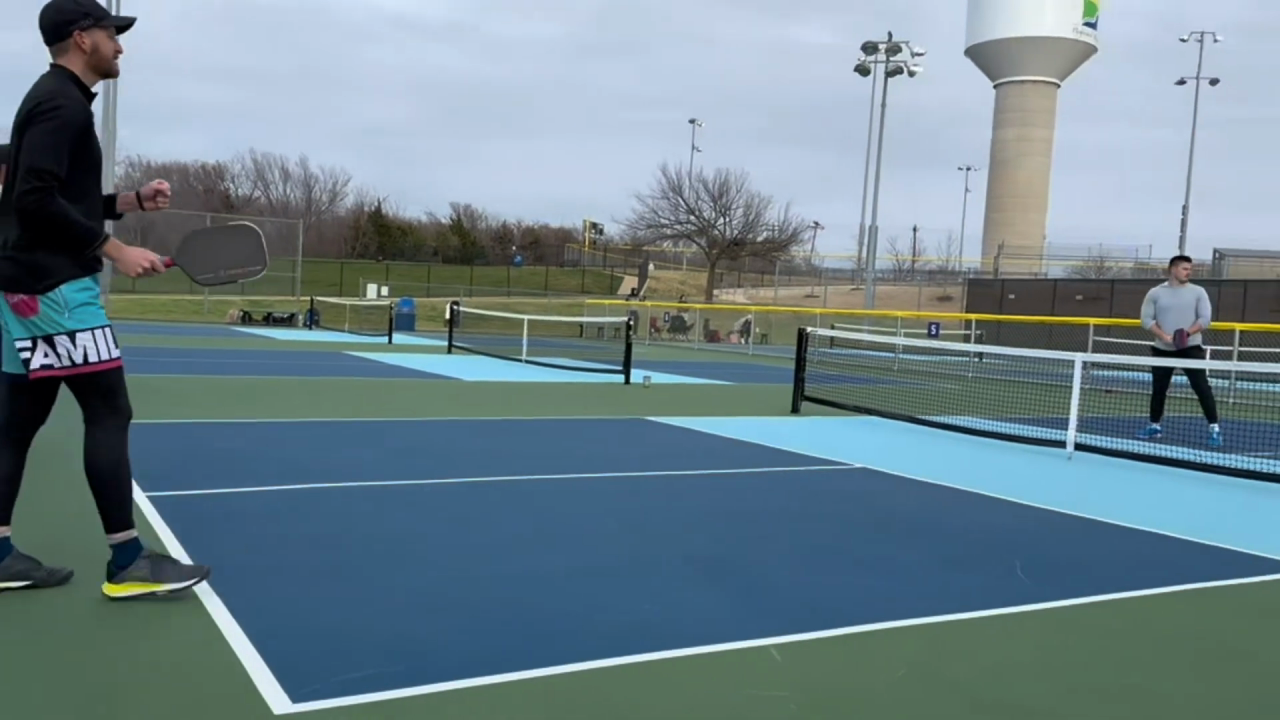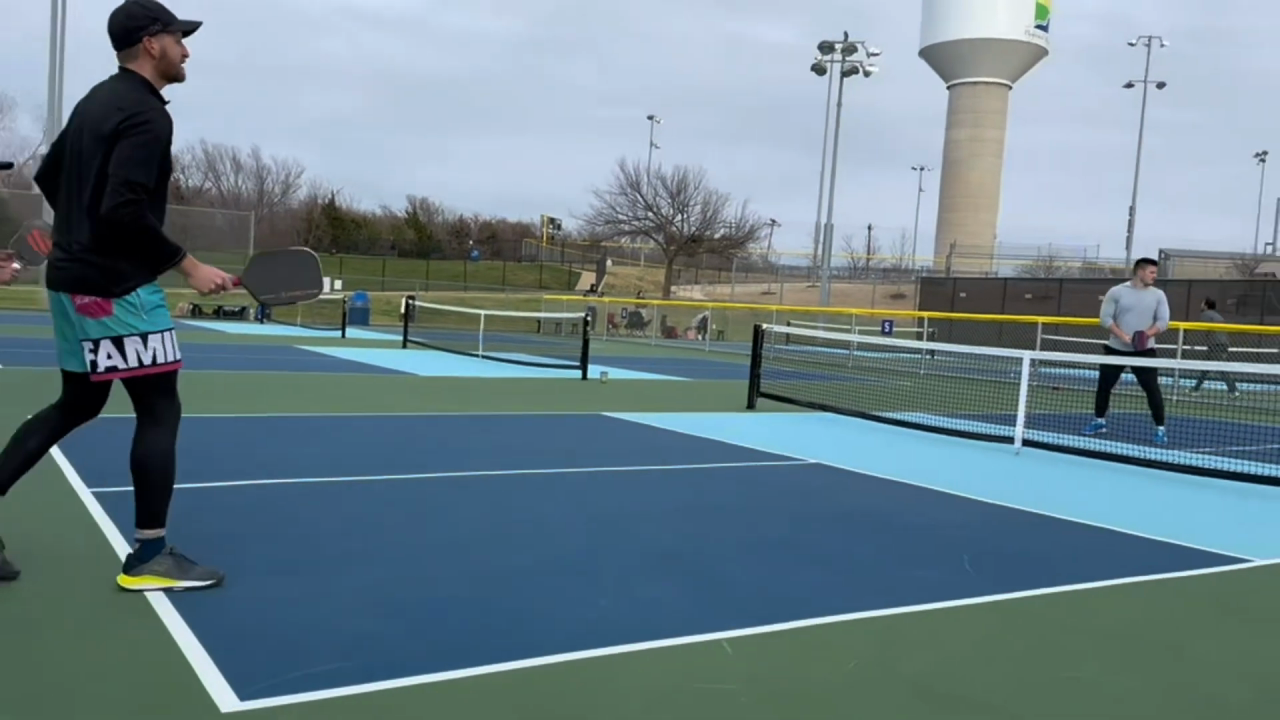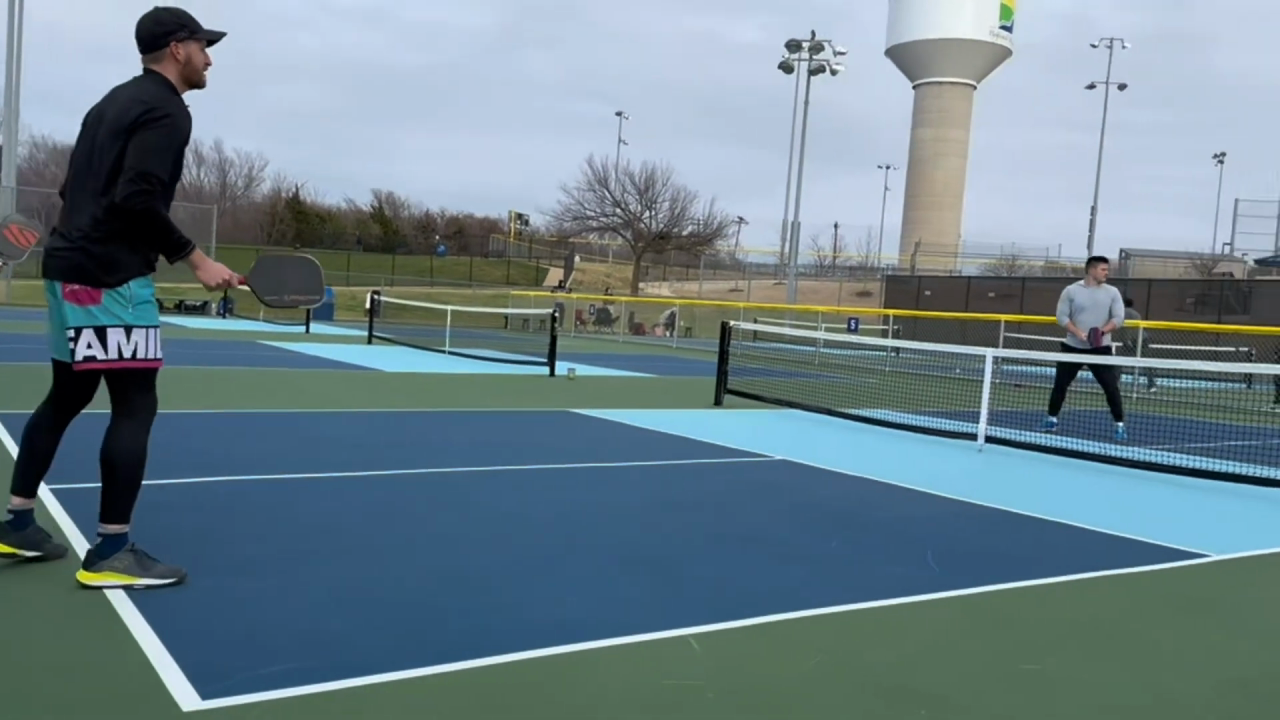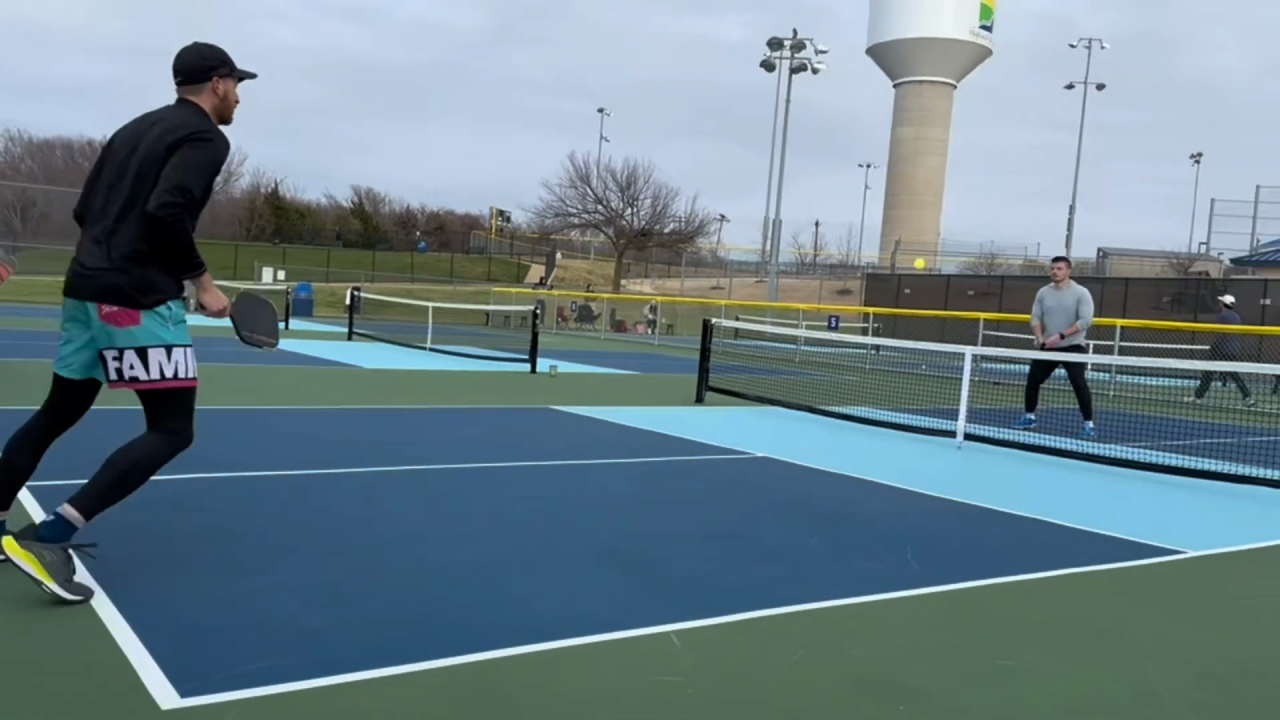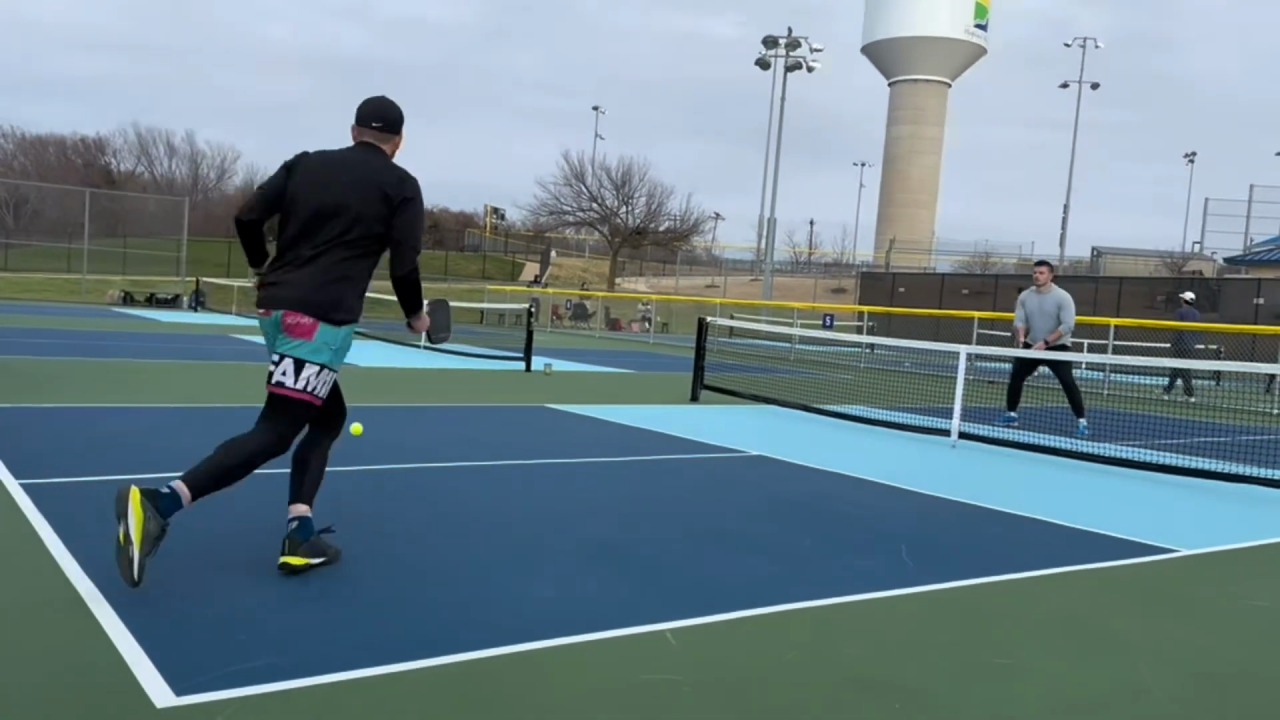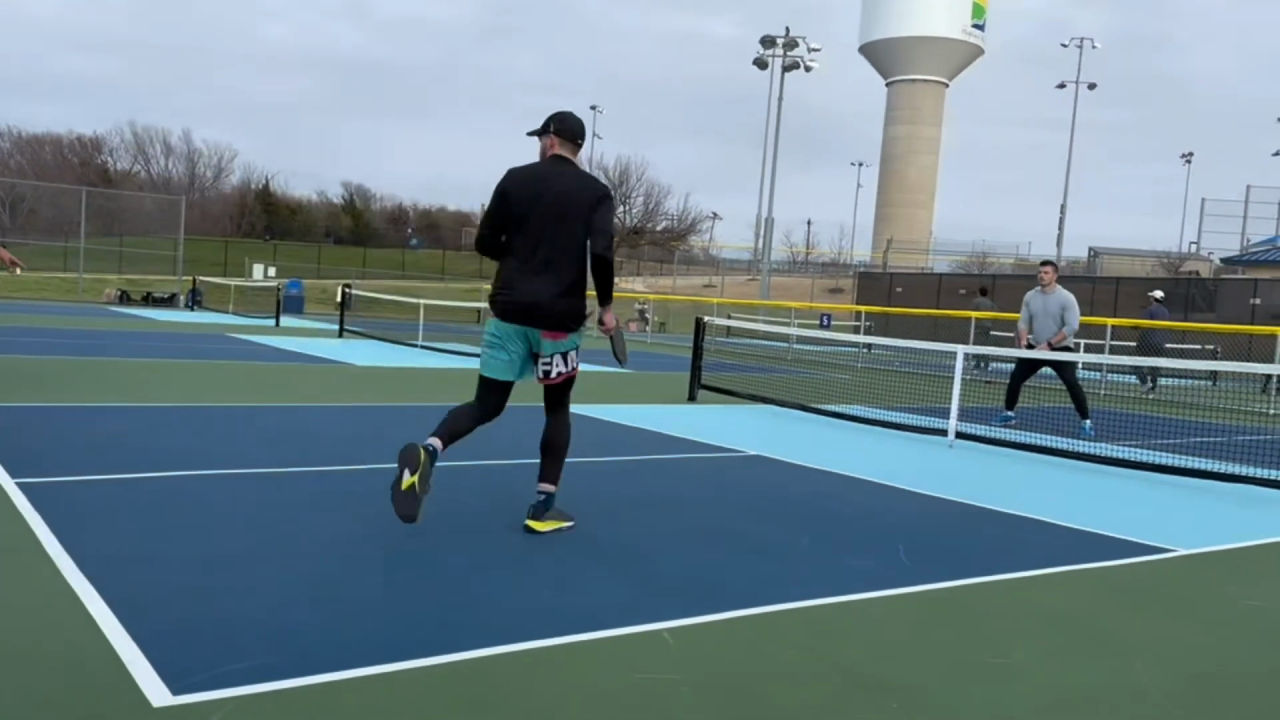
dt=0.4s
person 1, frame 1
left shoulder: (55, 100)
right shoulder: (61, 102)
left wrist: (131, 200)
right wrist: (114, 250)
right hip: (54, 283)
right knee: (110, 413)
right ankle: (128, 561)
person 1, frame 2
left shoulder: (98, 101)
right shoulder: (145, 114)
left elbow: (50, 176)
right elbow: (127, 210)
right wrist: (188, 265)
left hip: (76, 276)
right hip: (118, 285)
left knee: (77, 405)
right knee: (160, 412)
right ankle: (148, 556)
person 1, frame 3
left shoulder: (115, 102)
right shoulder: (166, 111)
left elbow: (74, 190)
right elbow: (137, 201)
right wrist: (195, 260)
left hip: (70, 267)
right hip: (111, 275)
left knee: (67, 395)
right knee: (135, 407)
right ankle: (109, 553)
person 1, frame 4
left shoulder: (135, 129)
right shoulder: (206, 138)
left elbow: (86, 212)
right elbow: (165, 212)
right wrist: (201, 281)
left hip: (87, 286)
right hip: (138, 298)
left knee: (58, 412)
right knee: (170, 431)
right ankle: (46, 534)
person 1, frame 5
left shoulder: (306, 164)
right shoulder: (401, 185)
left elbow: (247, 217)
right elbow: (404, 268)
left wrist: (265, 275)
right wrist: (415, 313)
left hip: (280, 307)
right hip: (321, 317)
left knee: (329, 418)
right knee: (273, 435)
left ankle: (301, 535)
right ankle: (156, 505)
person 1, frame 6
left shoulder: (515, 179)
right shoulder: (596, 192)
left elbow: (485, 243)
right elbow: (602, 253)
right wrist: (606, 307)
left hip: (508, 312)
right hip: (558, 318)
left knee: (484, 407)
right knee: (557, 409)
left ankle: (424, 453)
right ankle: (544, 505)
person 2, frame 1
left shoulder: (1198, 292)
right shoulder: (1155, 293)
left elbow: (1205, 319)
right elbow: (1146, 320)
left wrist: (1187, 333)
right wrist: (1164, 336)
left hip: (1191, 348)
right hip: (1162, 349)
left knee: (1202, 387)
right knee: (1158, 388)
left ankle: (1214, 428)
right ankle: (1155, 426)
person 2, frame 2
left shoulder: (1158, 295)
right shoulder: (1116, 292)
left elbow: (1163, 322)
right elbow: (1105, 318)
left wrist: (1146, 335)
right wrist: (1123, 336)
left hip: (1144, 351)
right hip: (1115, 349)
left knee: (1152, 389)
right knee: (1104, 385)
left ankle: (1160, 429)
right ankle: (1099, 421)
person 2, frame 3
left shoulder: (1112, 292)
right shoulder: (1071, 291)
left elbow: (1118, 318)
right elbow: (1061, 317)
left wrist: (1102, 332)
right wrist: (1078, 333)
left hip: (1101, 348)
right hip: (1072, 347)
left knee: (1110, 385)
right knee: (1060, 383)
left ankle: (1119, 424)
right ankle: (1051, 419)
person 2, frame 4
left shoulder: (1081, 293)
right shoulder: (1043, 293)
left elbow: (1085, 321)
right elbow: (1036, 318)
left wrist: (1061, 335)
right wrist: (1039, 337)
left hip: (1073, 347)
right hip: (1049, 345)
left knee: (1079, 383)
right knee: (1033, 379)
left ankle: (1089, 423)
right ankle: (1029, 417)
person 2, frame 5
left shoulder: (1063, 297)
right shoulder: (1025, 296)
left elbow: (1068, 325)
right elbow: (1019, 320)
left wrist: (1045, 342)
right wrist: (1021, 337)
left hip: (1058, 346)
right hip: (1032, 345)
left knee: (1067, 381)
right knee: (1015, 376)
left ankle: (1081, 421)
right ankle: (1011, 414)
person 2, frame 6
left shoulder: (1066, 298)
right shoulder: (1030, 296)
left elbow: (1072, 327)
right elbow: (1024, 321)
left wrist: (1049, 344)
right wrist: (1022, 338)
left hip: (1060, 348)
right hip: (1034, 347)
left knee: (1072, 383)
right knee: (1016, 377)
left ankle: (1086, 422)
right ankle: (1009, 413)
